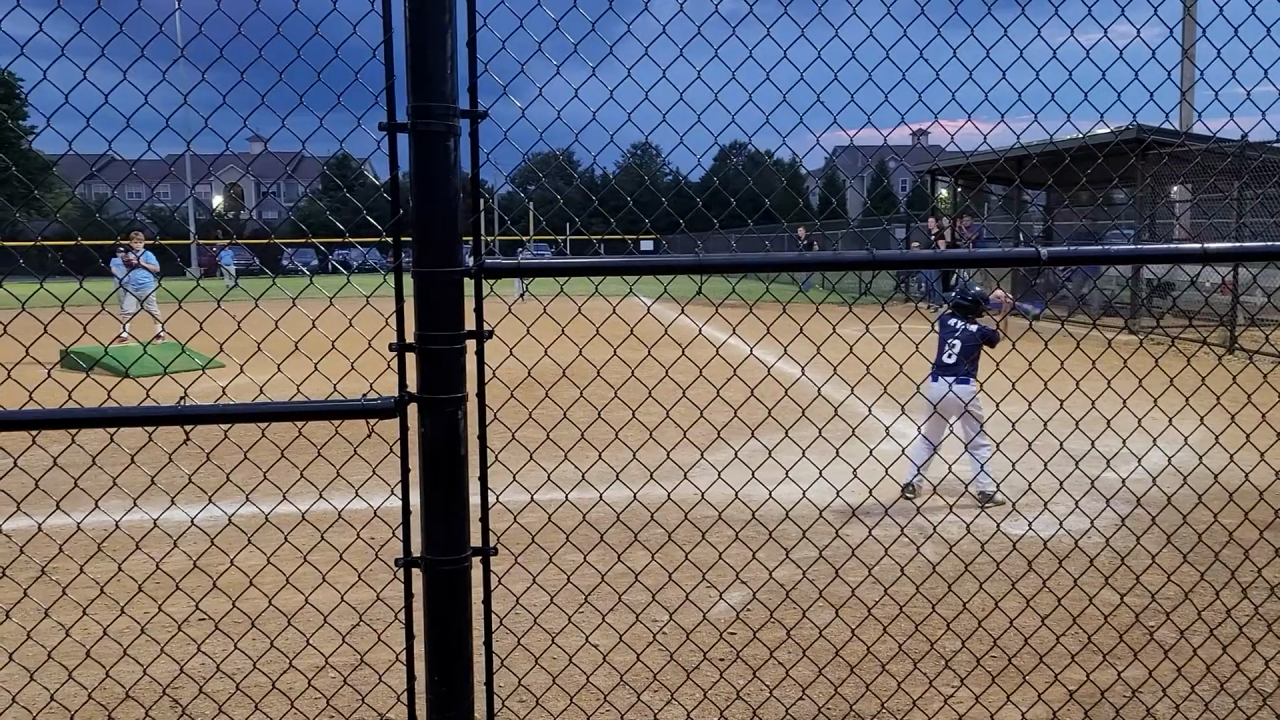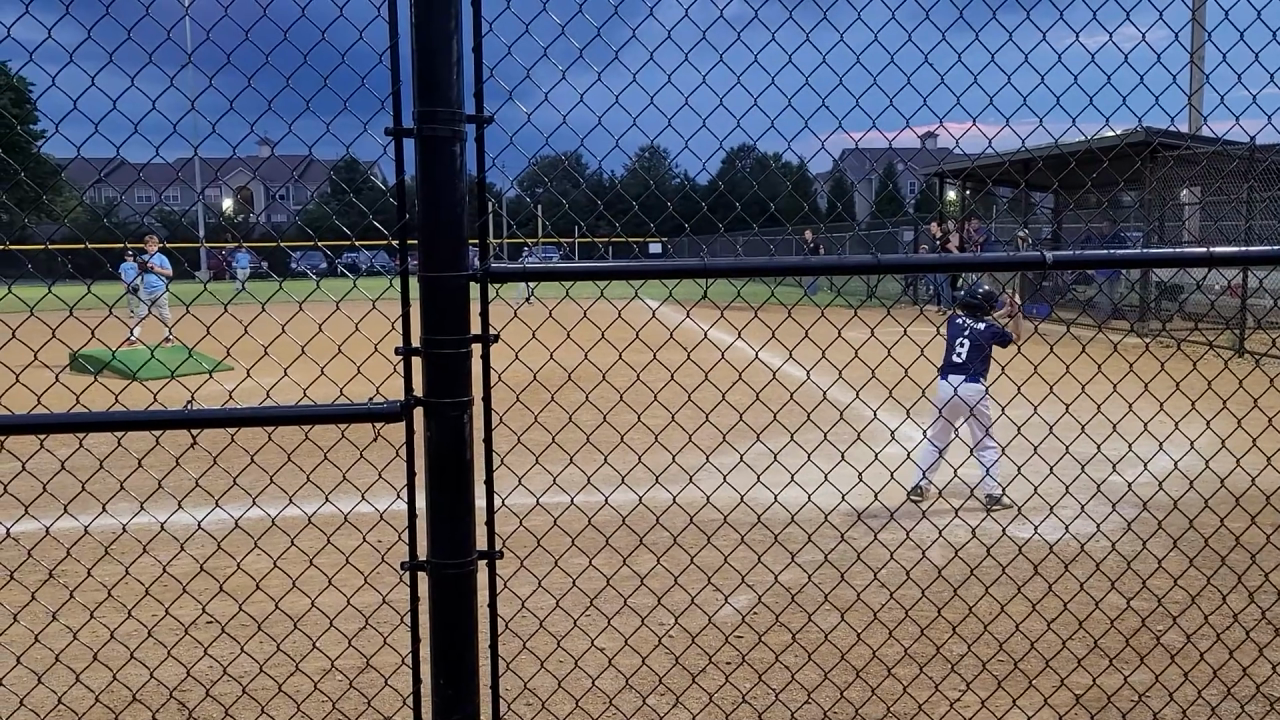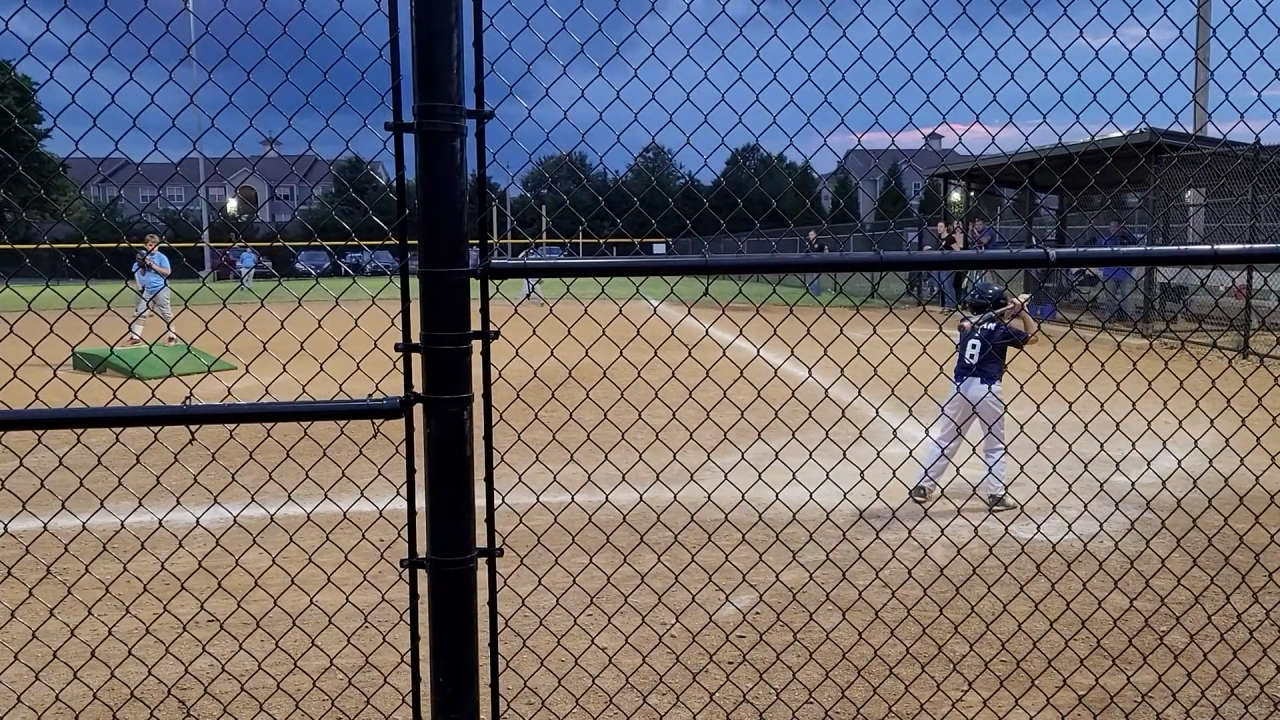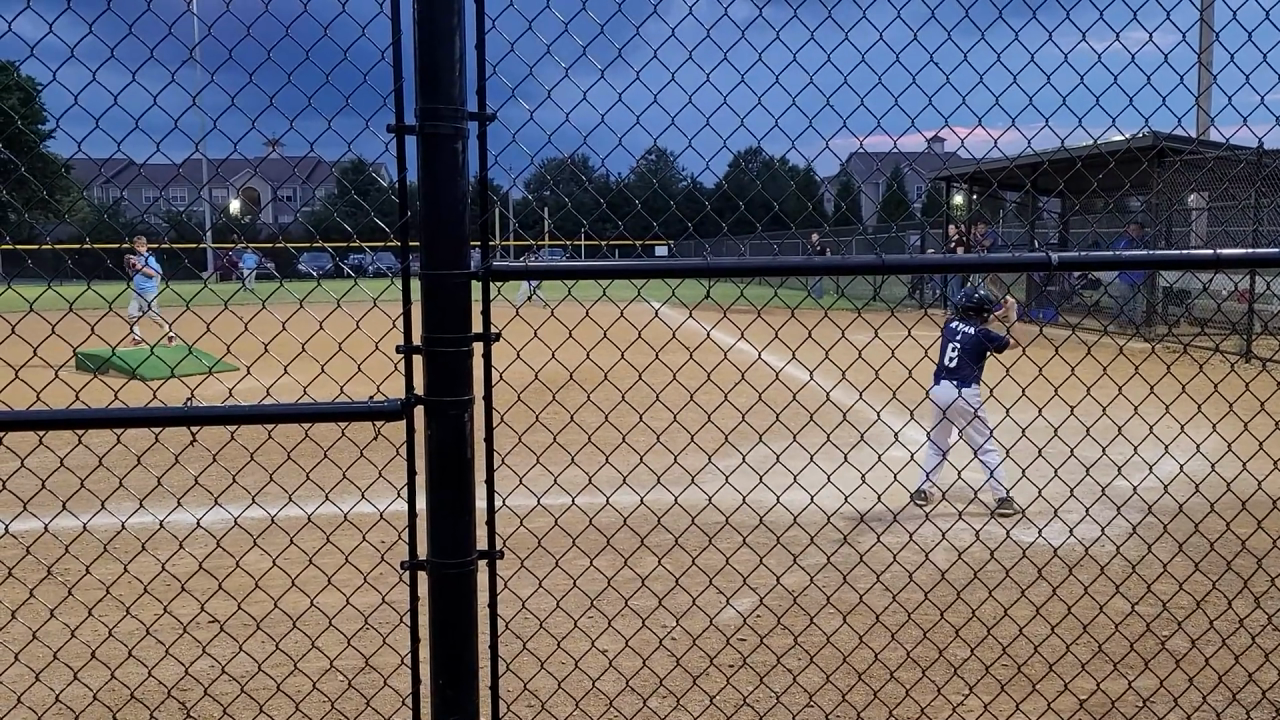
dt=0.7s
person 1, frame 1
left shoulder: (945, 320)
right shoulder: (980, 331)
left elbow: (960, 313)
right elbow: (999, 333)
left wrist: (990, 298)
right wrist: (1005, 309)
left hip: (936, 385)
right hip: (963, 387)
left knee: (927, 437)
right knee: (979, 442)
left ankle: (911, 483)
right ankle: (986, 491)
person 1, frame 2
left shoulder: (954, 320)
right shoulder: (990, 330)
right elbow: (1016, 337)
left wrist: (1005, 311)
right wrist: (1016, 310)
left hip: (946, 385)
right hip: (973, 388)
left knee: (935, 439)
right knee: (986, 444)
left ankle: (920, 487)
right ankle: (993, 495)
person 1, frame 3
left shoulder: (967, 323)
right shoulder: (1001, 330)
right elbow: (1033, 336)
left wrist: (1012, 309)
right wrist: (1022, 310)
left hip: (960, 386)
right hip: (986, 389)
left knee: (943, 440)
right knee: (995, 445)
left ankle: (923, 487)
right ankle: (997, 495)
person 1, frame 4
left shoulder: (950, 324)
right shoulder: (982, 334)
right elbow: (1015, 342)
left wrist: (1001, 313)
right wrist: (1011, 314)
left hip: (940, 389)
right hip: (965, 392)
left knee: (937, 443)
right knee: (986, 446)
left ankle: (924, 490)
right ankle: (1003, 498)
